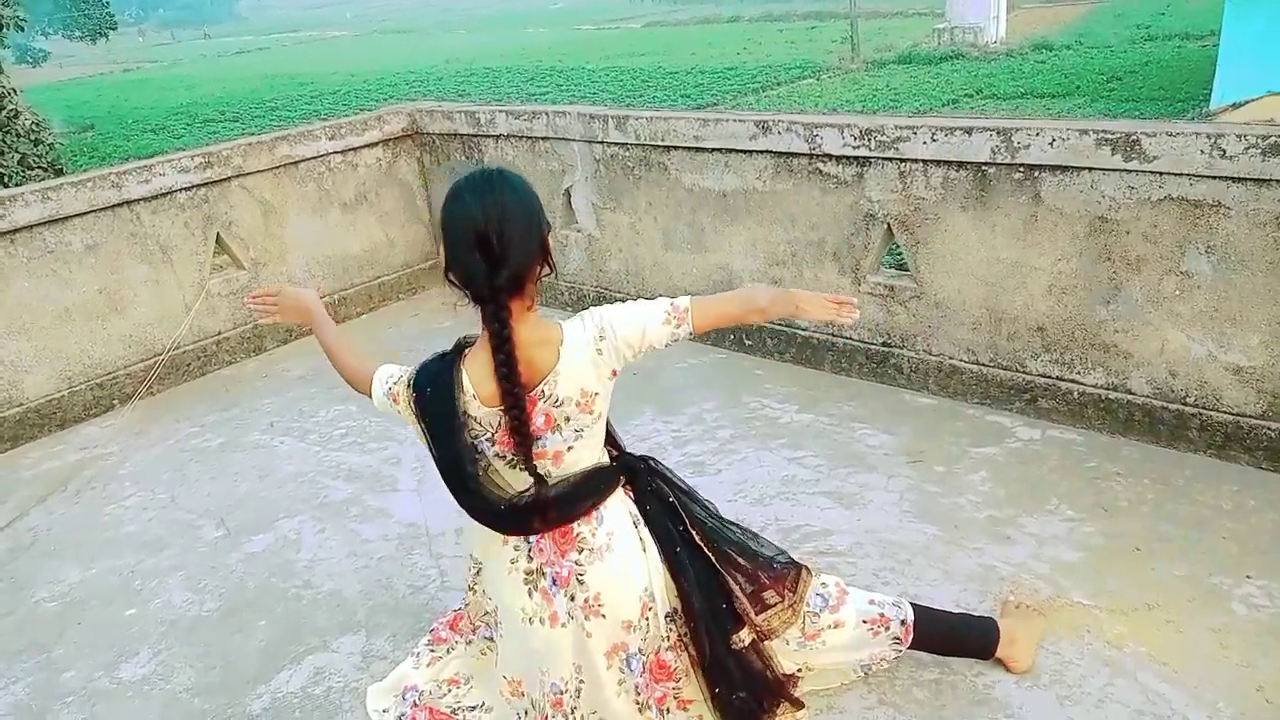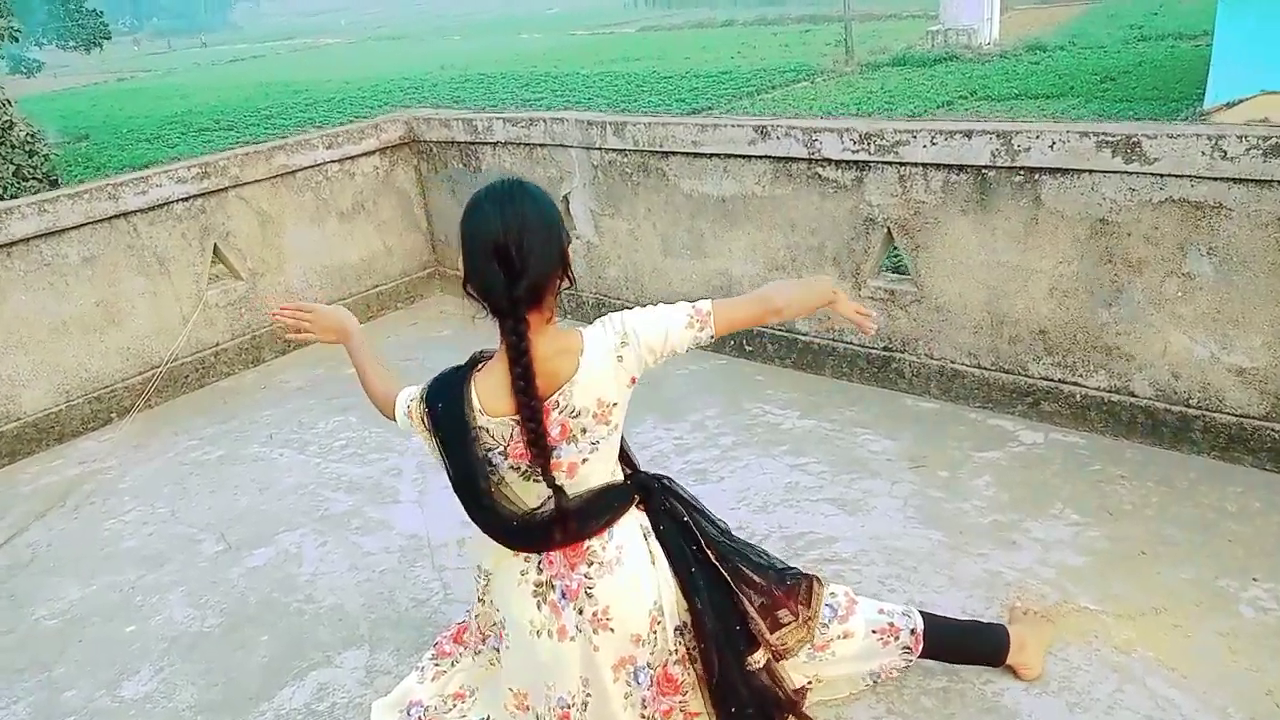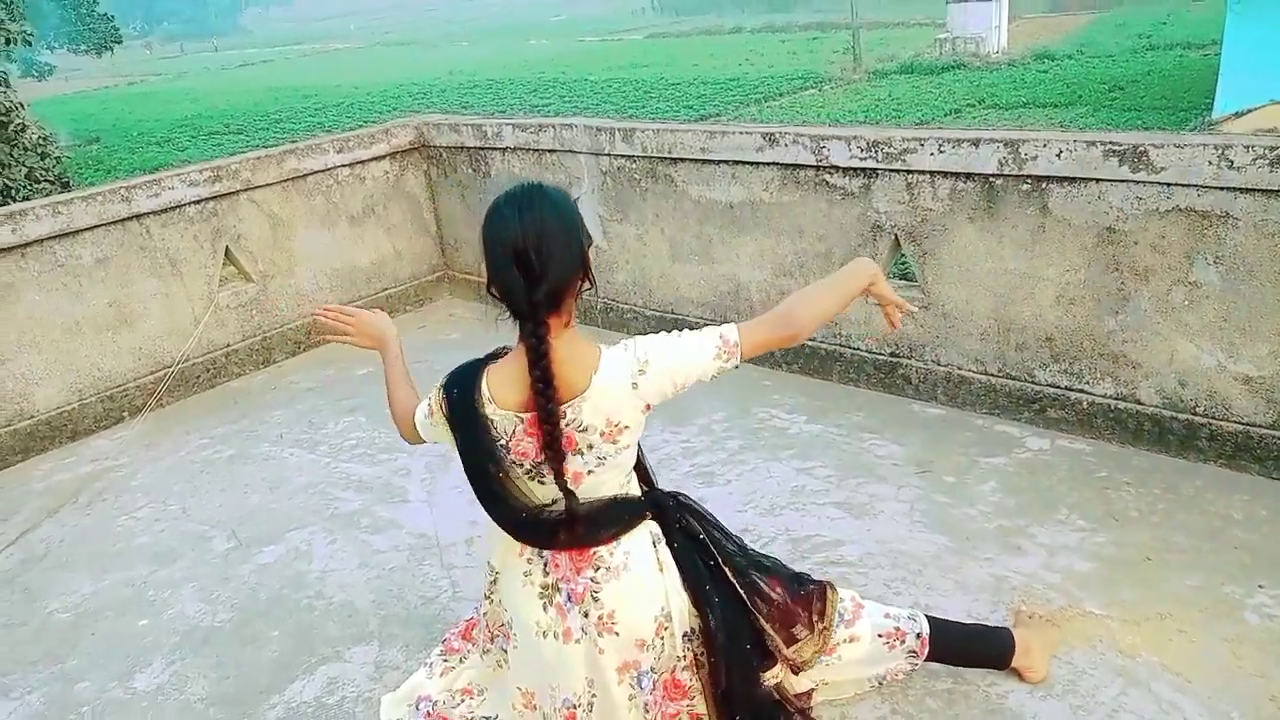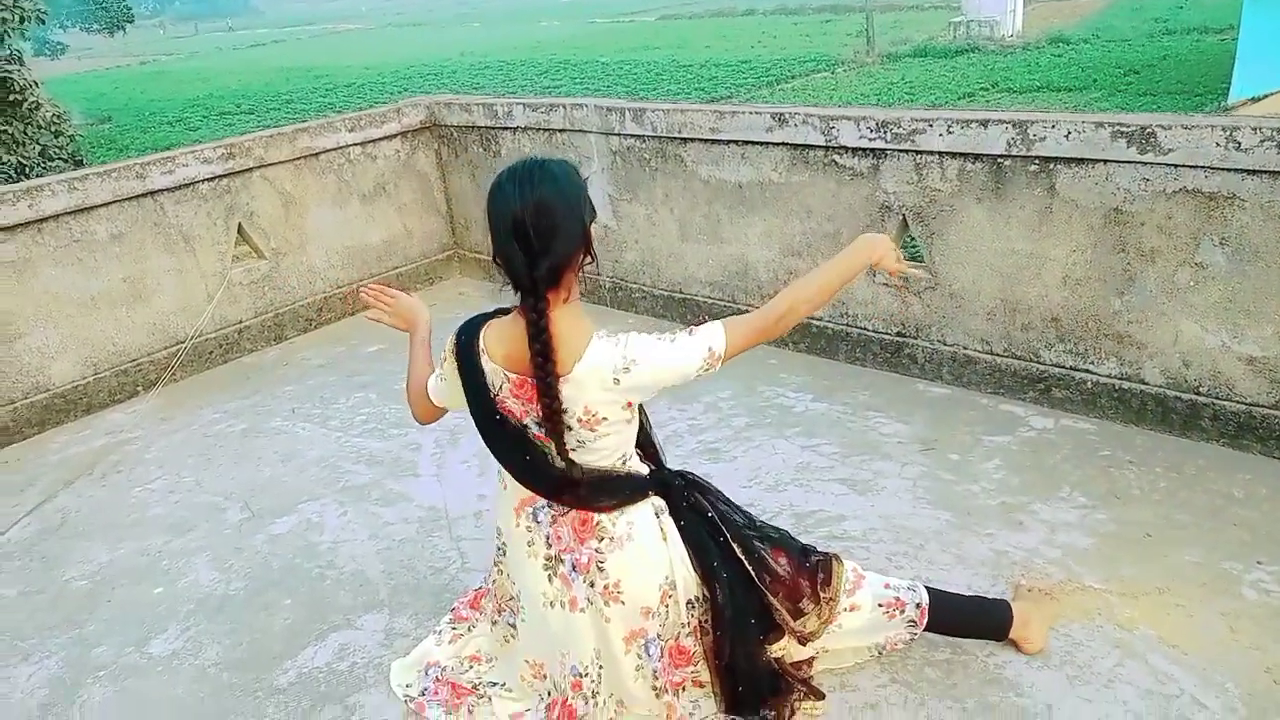
dt=0.2s
person 1, frame 1
left shoulder: (440, 384)
right shoulder: (591, 340)
left elbow: (363, 376)
right elbow: (729, 305)
left wrist: (312, 312)
right wrist: (792, 300)
left hip: (518, 585)
right hip: (610, 561)
right knee: (772, 599)
person 1, frame 2
left shoulder: (455, 399)
right shoulder: (612, 347)
left elbow: (391, 400)
right elbow: (758, 305)
left wrist: (348, 331)
right wrist: (828, 291)
left hip: (528, 604)
right hip: (621, 582)
right knee: (784, 610)
person 1, frame 3
left shoulder: (470, 393)
right shoulder: (629, 370)
left elbow: (411, 423)
right elbow: (785, 327)
left wrist: (386, 341)
right wrist: (864, 273)
left hip: (535, 603)
right hip: (630, 589)
right knee: (796, 614)
right ankle: (1010, 648)
person 1, frame 4
left shoulder: (476, 345)
right shoulder: (617, 361)
left elbow: (423, 407)
right elbow: (766, 323)
left wrist: (417, 325)
right wrist: (865, 250)
left hip: (541, 566)
right hip: (630, 560)
right knee: (793, 586)
right ankle: (1007, 619)
